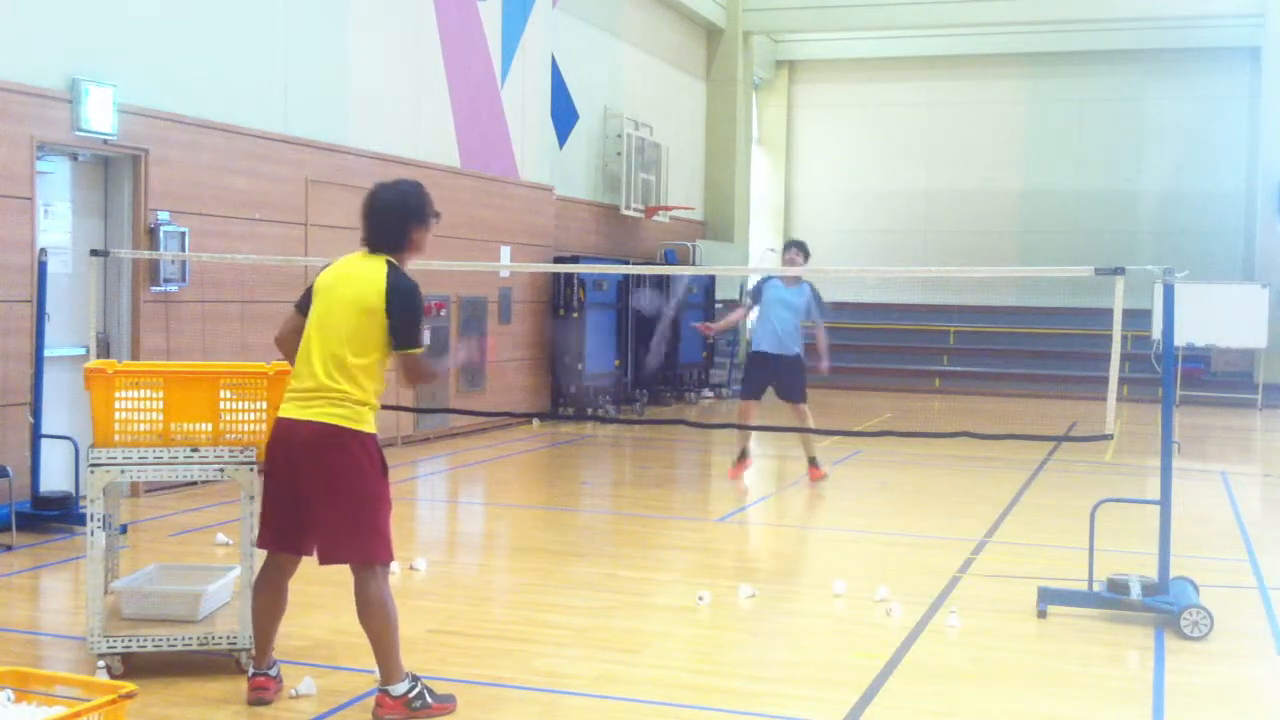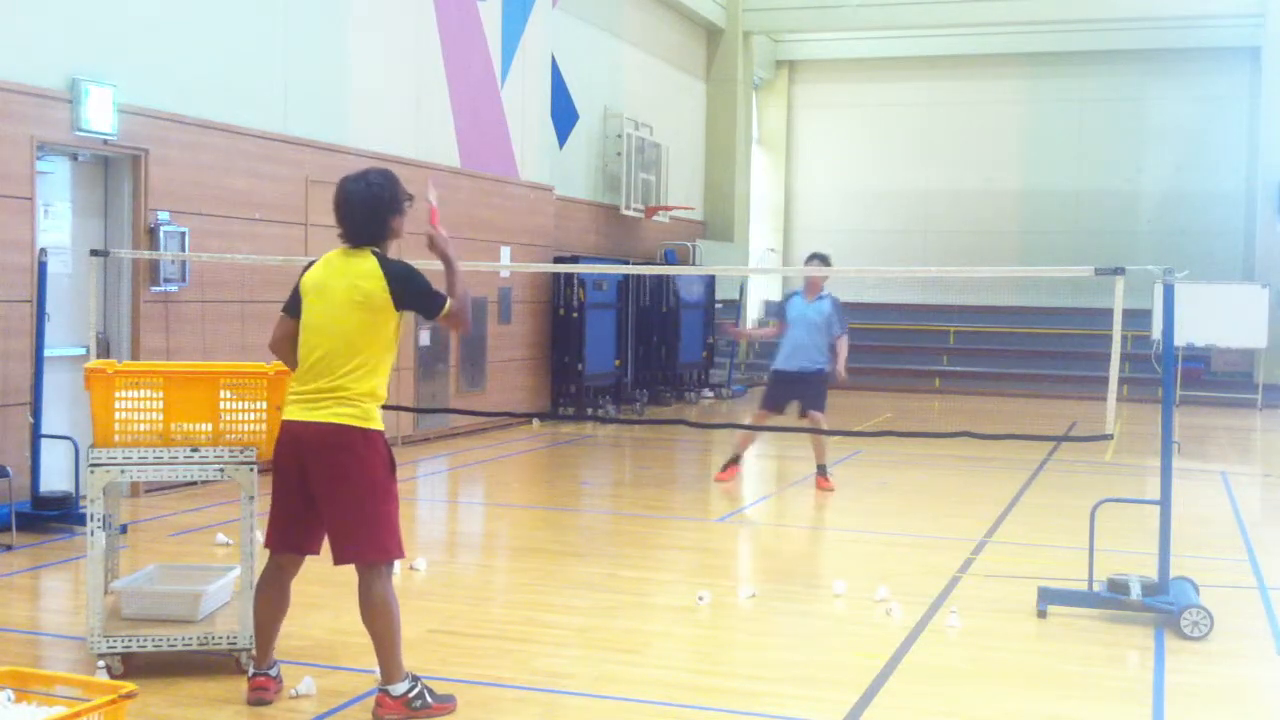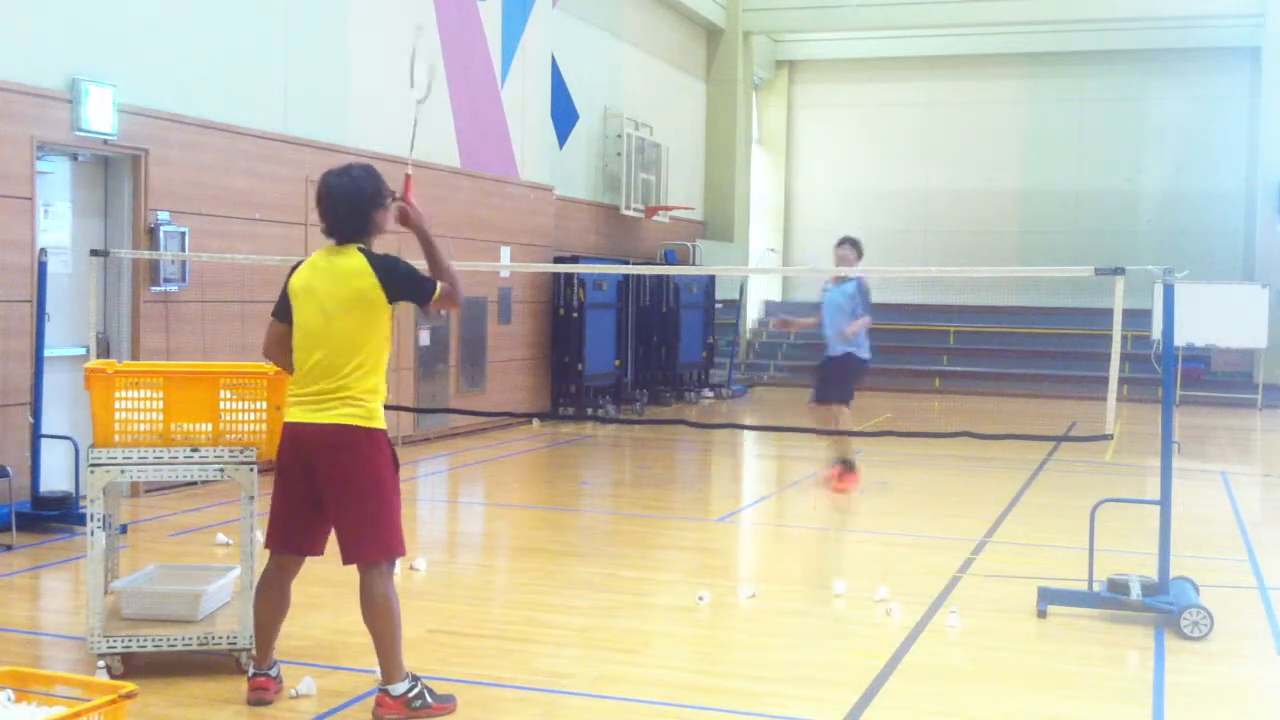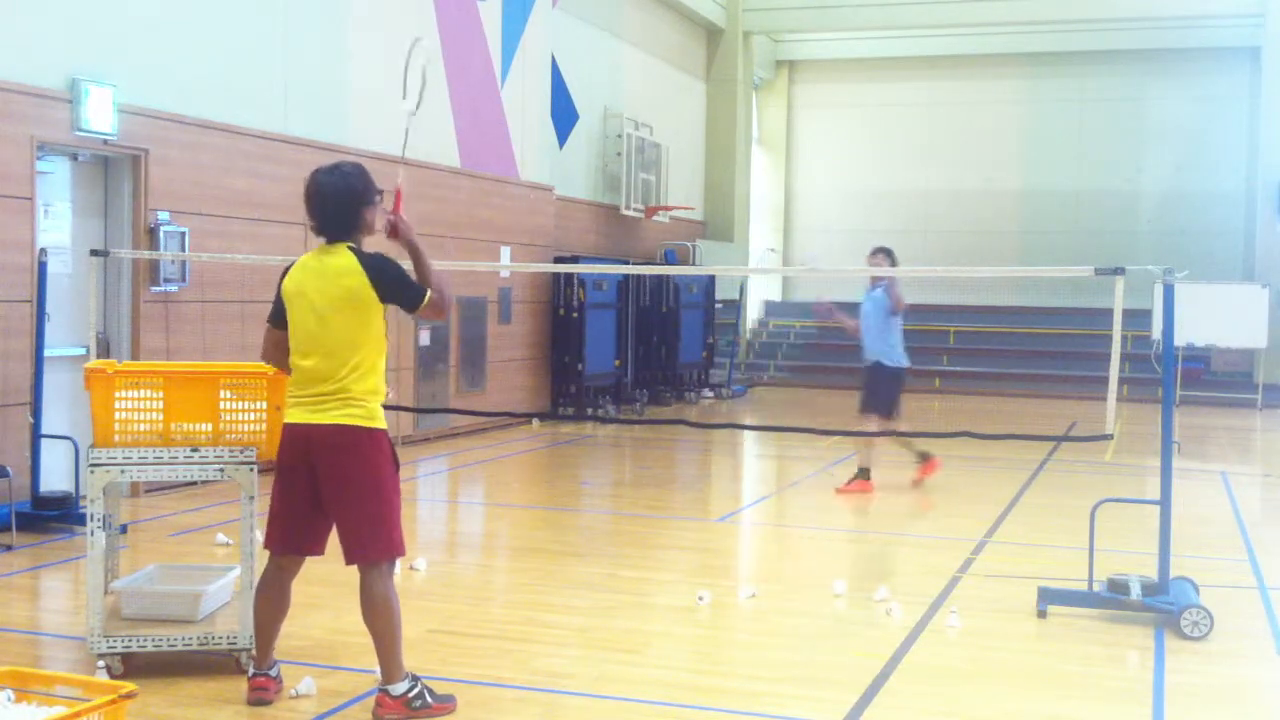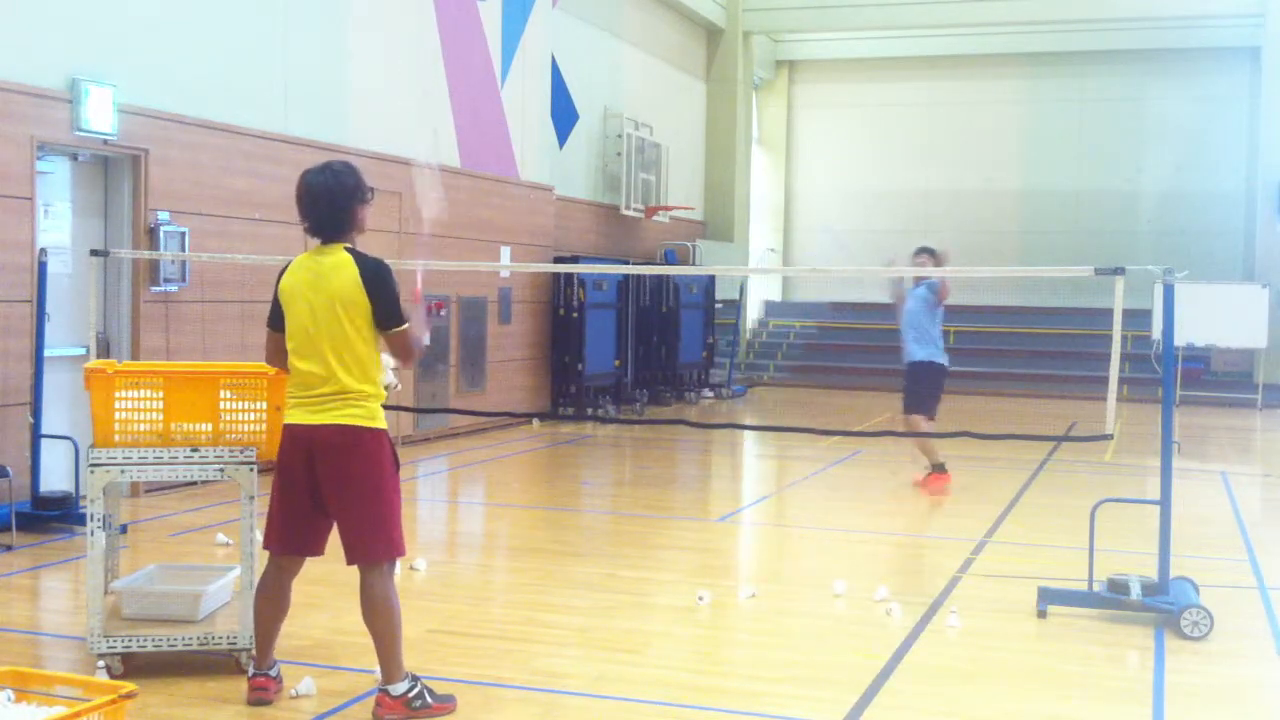
dt=0.2s
person 1, frame 1
left shoulder: (334, 271)
right shoulder: (400, 286)
left elbow: (285, 340)
right elbow: (415, 372)
right wrist: (452, 363)
left hip: (290, 425)
right hip: (342, 433)
left knee: (280, 558)
right knee: (370, 566)
left ankle: (262, 672)
person 1, frame 2
left shoulder: (315, 270)
right shoulder: (395, 275)
left elbow: (279, 344)
right elbow: (459, 318)
right wrist: (449, 260)
left hip: (296, 426)
right hip: (352, 432)
left knee: (283, 558)
right knee: (374, 564)
left ankle: (262, 672)
person 1, frame 3
left shoulder: (301, 272)
right shoulder: (381, 269)
left elbow: (273, 349)
right elbow: (451, 295)
right wrist: (423, 232)
left hip: (299, 429)
right hip: (354, 432)
left knee: (284, 559)
right knee: (376, 564)
left ankle: (262, 672)
person 1, frame 4
left shoulder: (294, 273)
right shoulder: (373, 268)
left elbow: (272, 353)
right elbow: (439, 307)
right wrist: (411, 243)
left hip: (299, 430)
right hip: (355, 432)
left knee: (284, 559)
right knee: (376, 564)
left ankle: (262, 672)
person 1, frame 5
left shoulder: (290, 275)
right shoulder: (368, 270)
left elbow: (275, 356)
right elbow: (408, 352)
right wrist: (410, 320)
left hip: (298, 430)
right hip: (355, 431)
left knee: (284, 558)
right knee: (376, 563)
left ankle: (262, 672)
person 2, frame 1
left shoulder: (809, 291)
right shoulder: (766, 284)
left elbow: (819, 326)
right elbow: (744, 310)
left wrist: (824, 357)
right wrist: (717, 327)
left hip: (791, 356)
right hip: (760, 353)
left knee: (801, 408)
right knee: (746, 405)
left ankle: (813, 463)
right ankle: (743, 456)
person 2, frame 2
left shoulder: (831, 304)
right shoulder: (790, 300)
left elbow: (841, 338)
right elbow: (777, 330)
left wrist: (840, 364)
right wrist: (748, 334)
left hip: (814, 372)
right hip: (783, 369)
left knee: (816, 418)
right knee: (760, 416)
left ankle: (822, 472)
right ankle: (733, 463)
person 2, frame 3
left shoulder: (858, 285)
right shoulder: (828, 287)
left elbow: (866, 319)
left wrist: (851, 329)
right wrist: (794, 322)
left hip: (852, 357)
right hip: (831, 356)
left knee: (838, 410)
right knee: (819, 408)
left ankle: (848, 467)
right ankle: (842, 462)
person 2, frame 4
left shoulder: (887, 291)
right shoulder: (869, 295)
left elbow: (900, 305)
right elbow: (859, 328)
left wrist: (892, 283)
right wrist: (835, 314)
left hip: (888, 365)
right hip: (877, 364)
left knee: (870, 417)
right knee: (887, 423)
left ankle: (863, 477)
right ankle: (925, 458)
person 2, frame 5
left shoulder: (929, 289)
right shoulder: (913, 292)
left elbow: (944, 294)
left wrist: (942, 271)
right wrist: (898, 286)
left hip: (928, 363)
right hip: (918, 363)
left knee: (915, 419)
right knee: (920, 421)
left ankle: (938, 471)
right ankle: (938, 470)
